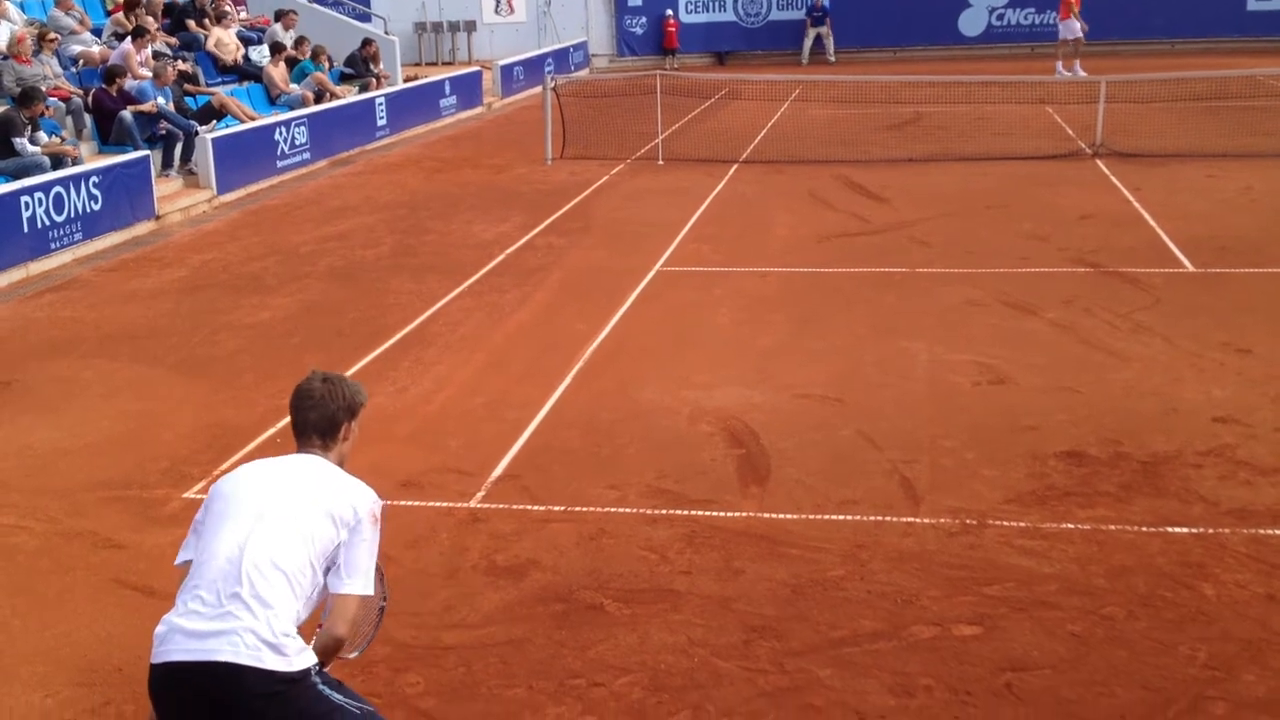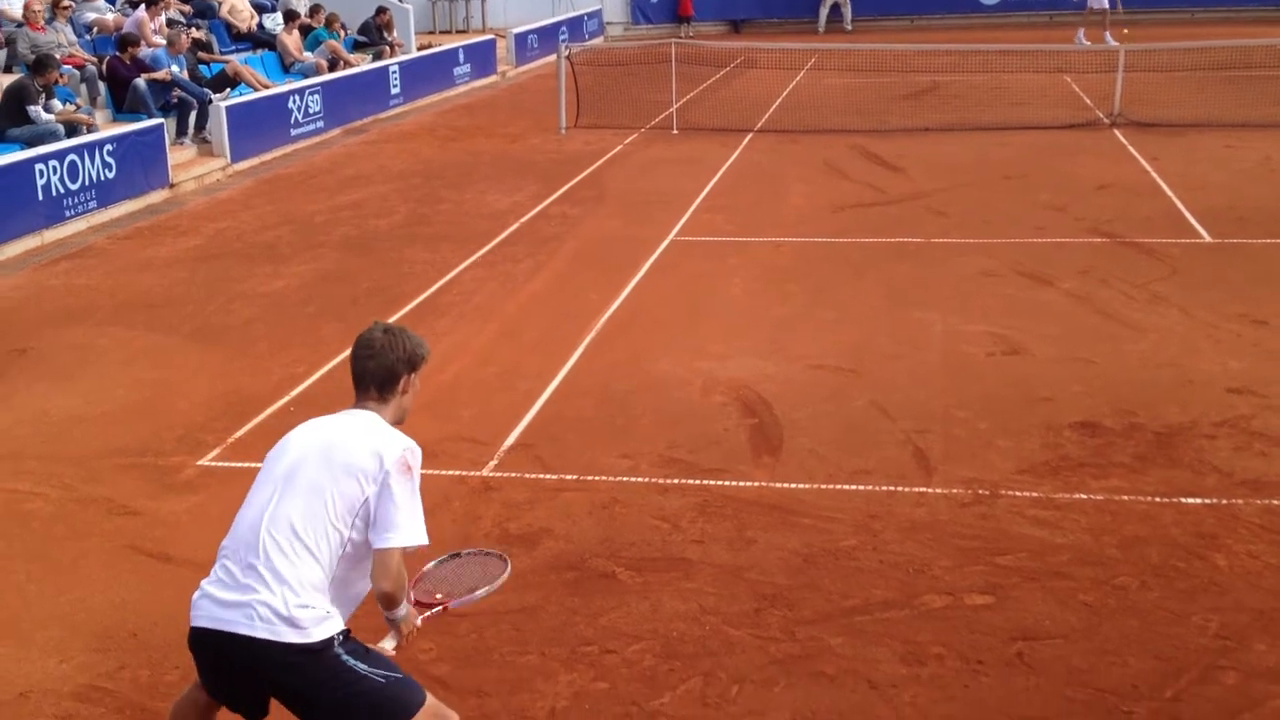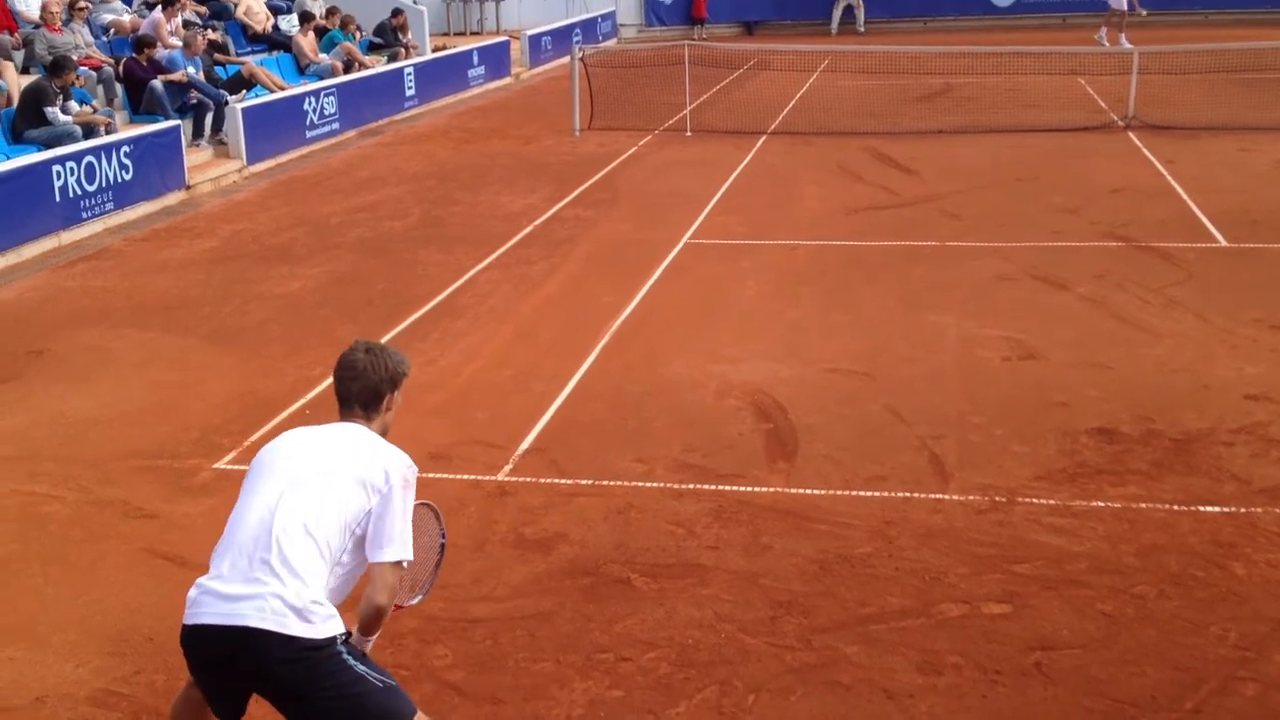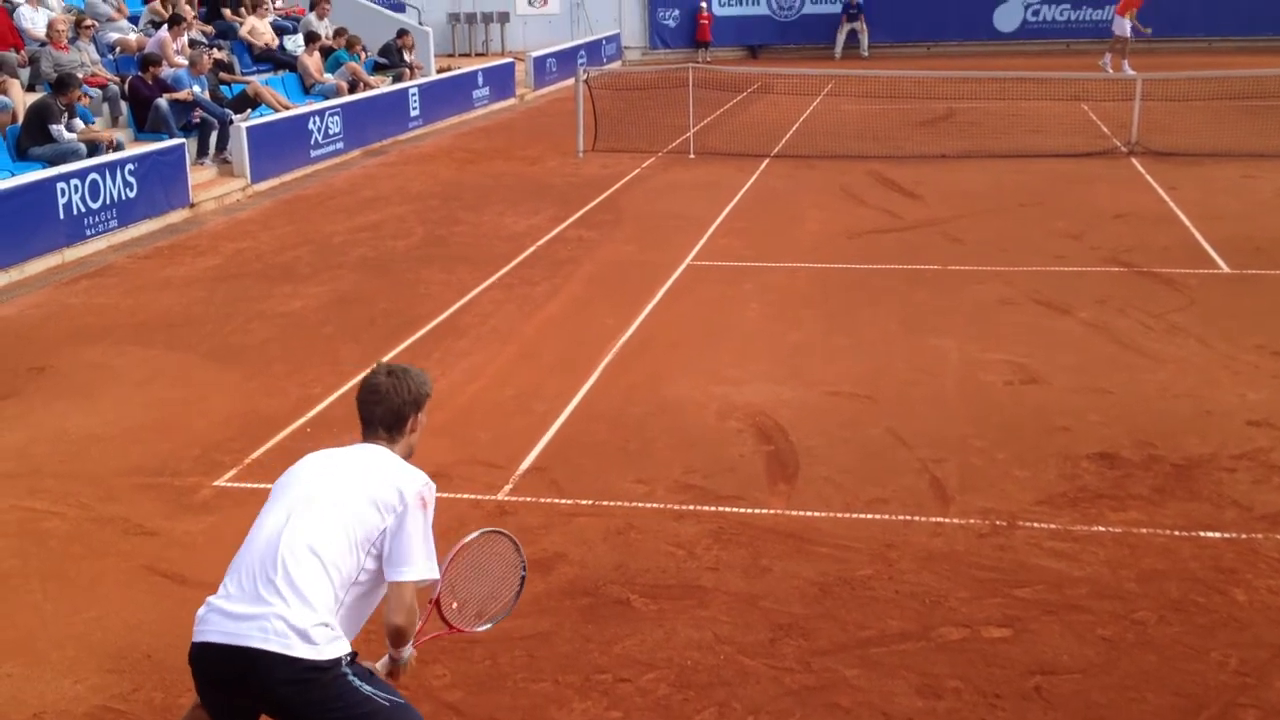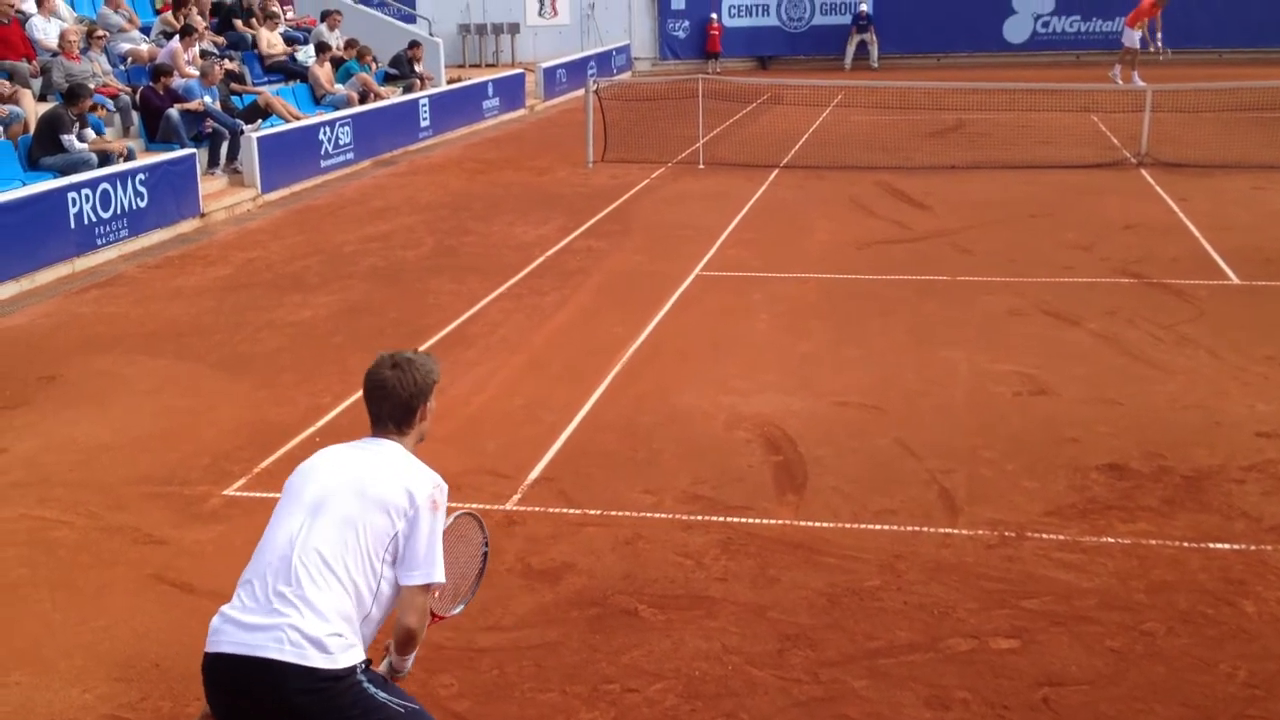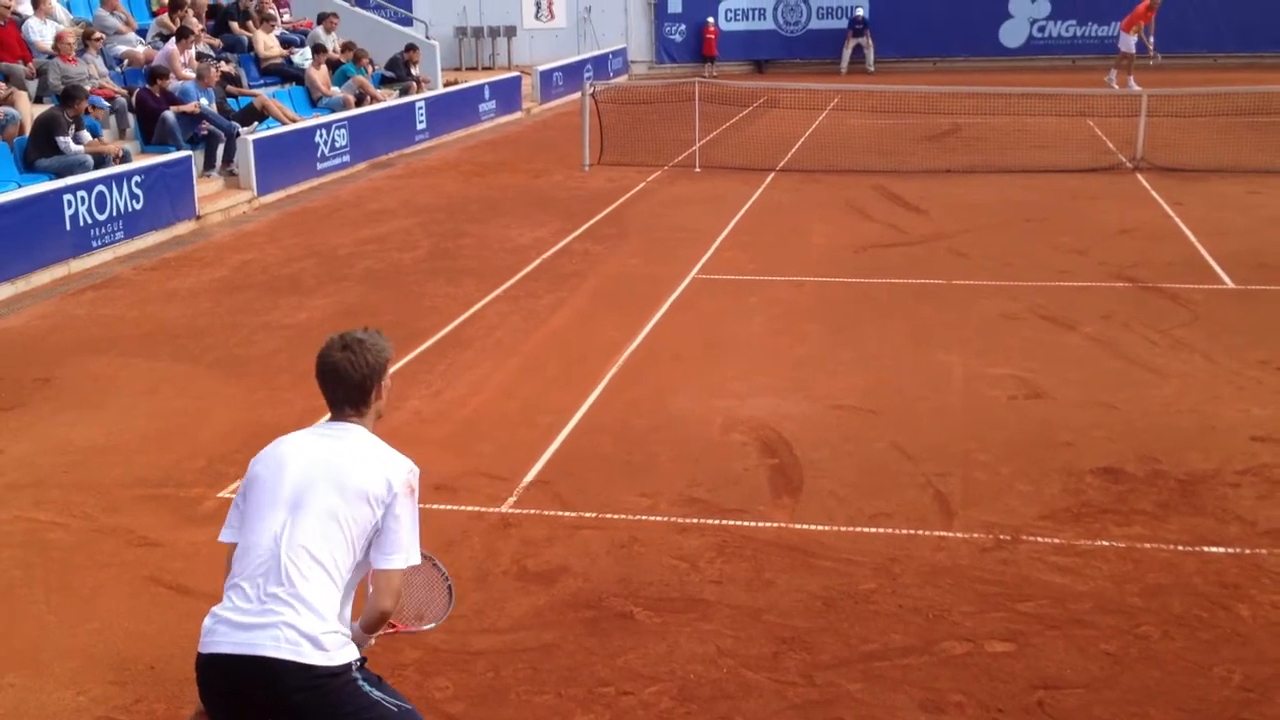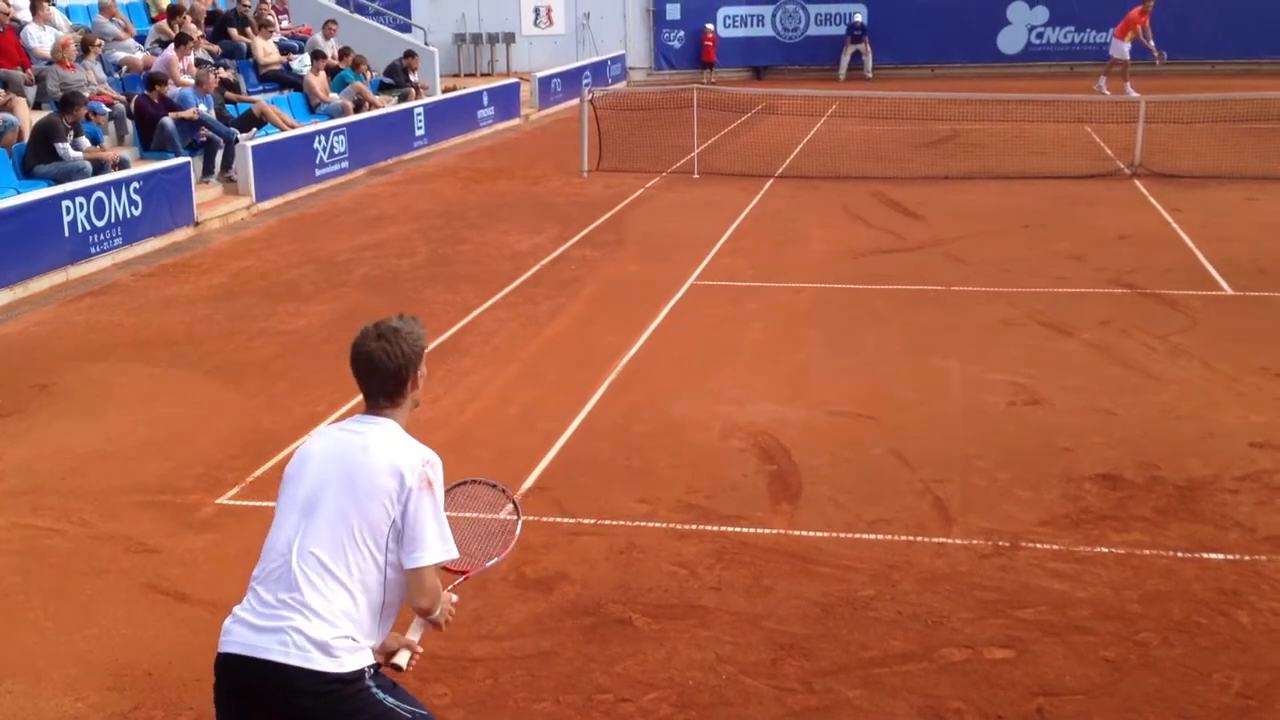
dt=0.5s
person 1, frame 1
left shoulder: (232, 479)
right shoulder: (356, 497)
right elbow: (338, 629)
right wrist: (307, 676)
left hip: (175, 657)
right hip: (261, 666)
person 1, frame 2
left shoulder: (302, 434)
right shoulder: (393, 449)
right elbow: (386, 581)
left wrist: (344, 640)
right wrist: (400, 616)
left hip: (211, 620)
right hip: (287, 635)
person 1, frame 3
left shoulder: (281, 442)
right shoulder: (391, 464)
right elbow: (379, 597)
right wrist: (362, 642)
left hip: (207, 620)
right hip: (288, 631)
left knee: (202, 687)
person 1, frame 4
left shoulder: (309, 463)
right shoulder: (410, 484)
right elbow: (398, 616)
left wrist: (349, 669)
right wrist: (401, 657)
left hip: (215, 639)
right hip: (292, 654)
person 1, frame 5
left shoulder: (318, 460)
right shoulder: (421, 485)
right elbow: (410, 619)
left wrist: (360, 670)
right wrist: (400, 663)
left hip: (227, 650)
right hip: (308, 663)
person 1, frame 6
left shoulder: (271, 453)
right shoulder: (393, 469)
right elbow: (384, 601)
right wrist: (362, 634)
left hip: (221, 650)
right hip: (304, 662)
person 1, frame 7
left shoulder: (313, 445)
right shoulder: (414, 462)
right elbow: (423, 597)
left wrist: (371, 642)
right wrist: (440, 608)
left hip: (241, 651)
right hip: (319, 667)
